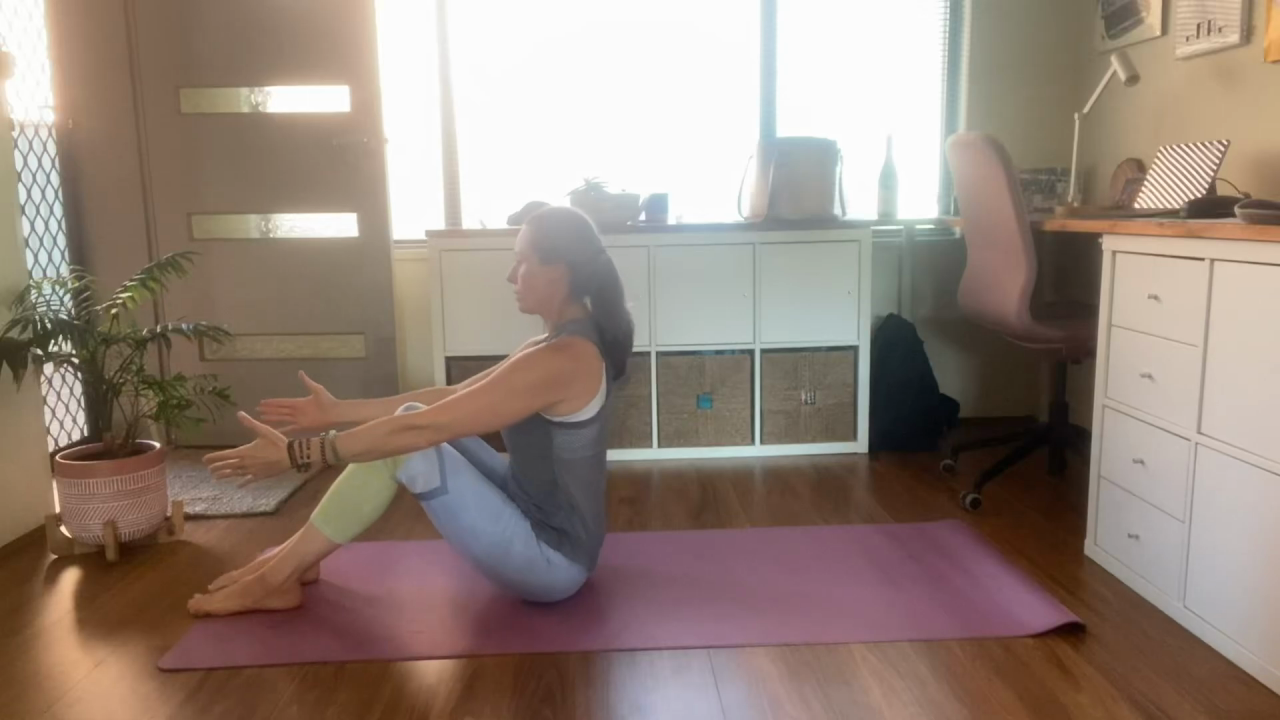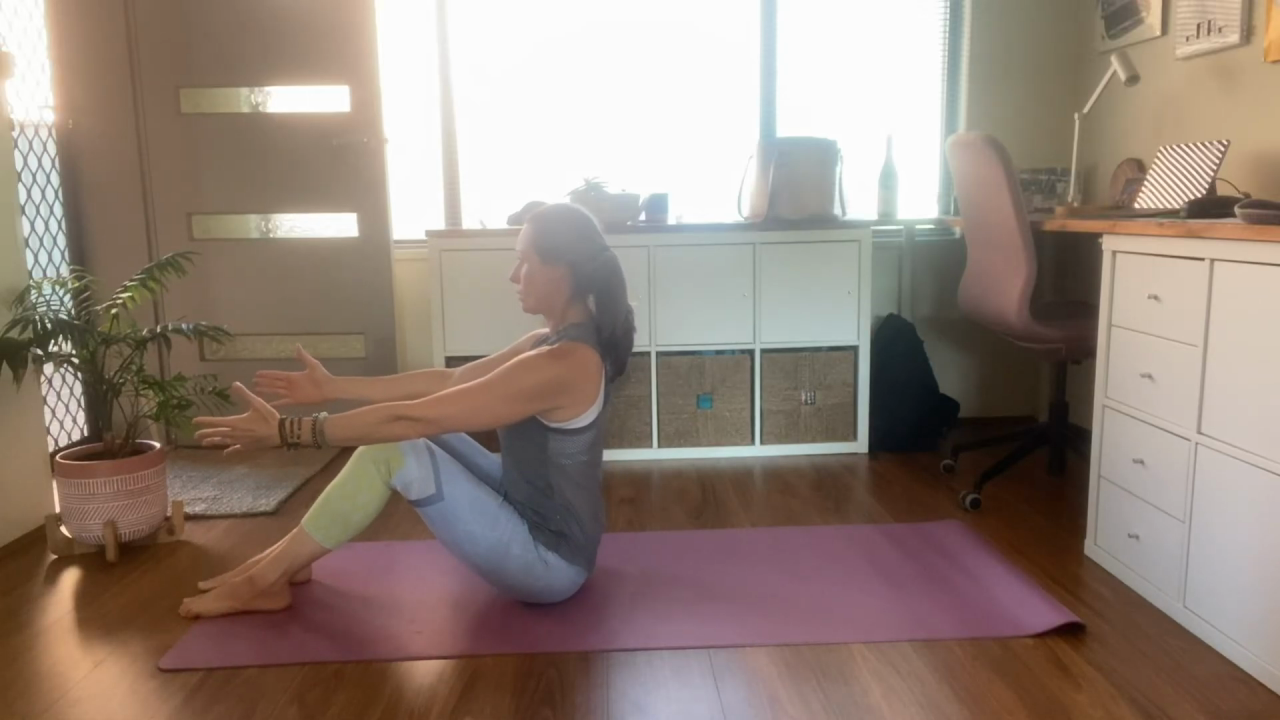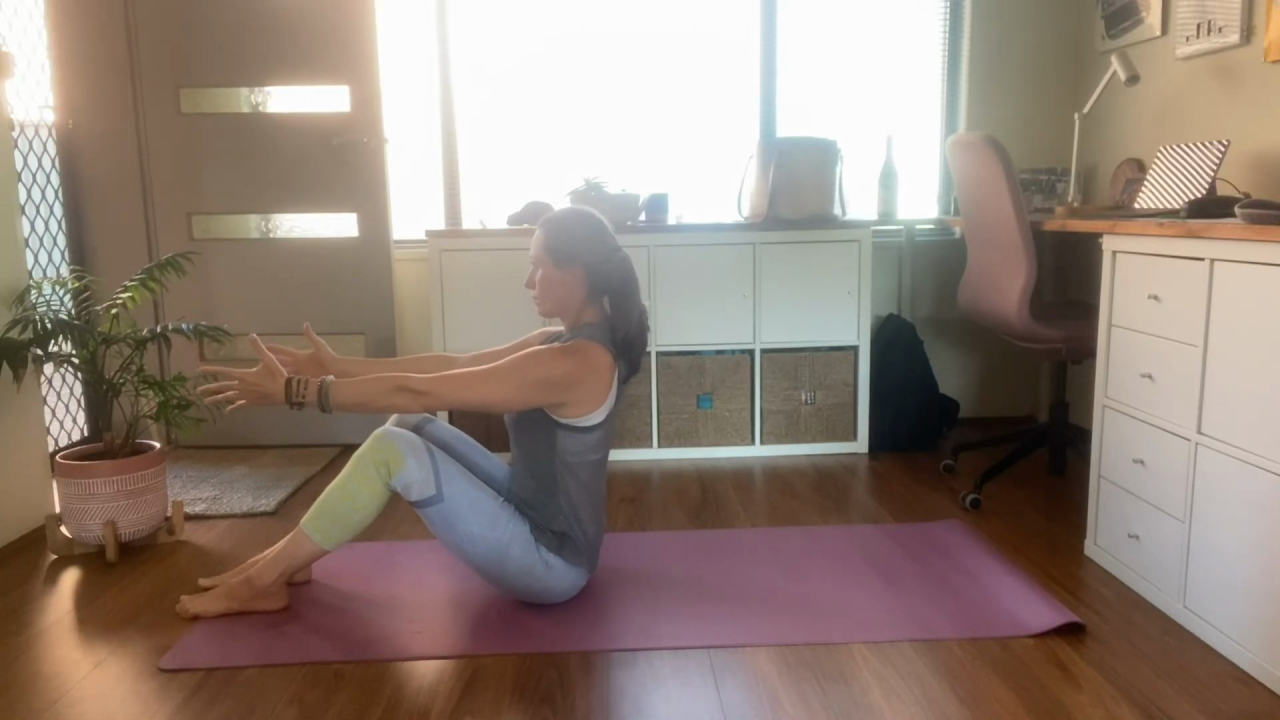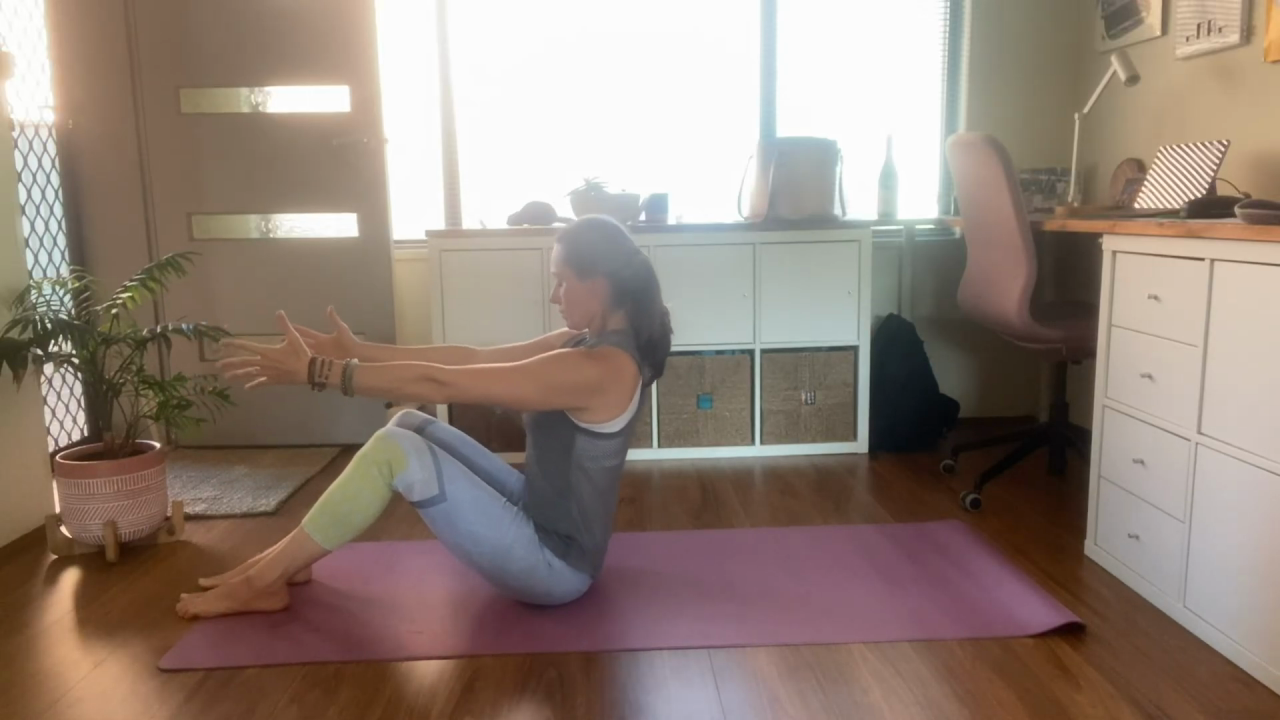
dt=1s
person 1, frame 1
left shoulder: (561, 360)
right shoulder: (561, 346)
left elbow: (420, 429)
right elbow: (453, 398)
left wrist: (294, 454)
right wrist: (338, 410)
left hip: (552, 560)
right hip: (545, 526)
left knee: (404, 443)
right knee: (410, 419)
left ankle: (277, 577)
right ankle: (294, 557)
person 1, frame 2
left shoulder: (561, 365)
right shoulder: (560, 343)
left elbow: (411, 418)
right elbow: (449, 382)
left wrist: (287, 431)
right wrist: (333, 386)
left hip: (548, 560)
right hip: (537, 521)
left knee: (393, 449)
right knee: (403, 434)
left ankle: (264, 581)
right ankle: (284, 560)
person 1, frame 3
left shoulder: (573, 362)
right shoulder: (573, 343)
left elbow: (419, 393)
right elbow: (454, 368)
left wrist: (293, 390)
right wrist: (338, 367)
left hip: (550, 562)
right hip: (539, 521)
left knee: (391, 451)
right knee: (407, 427)
left ankle: (262, 582)
right ankle: (285, 559)
person 1, frame 4
left shoulder: (597, 369)
right shoulder: (592, 345)
left elbow: (443, 384)
right elbow: (475, 359)
left wrist: (317, 371)
right wrist: (360, 351)
left hip: (554, 562)
right hip: (543, 521)
left knee: (393, 451)
right knee: (409, 426)
left ankle: (261, 583)
right ankle: (285, 560)
